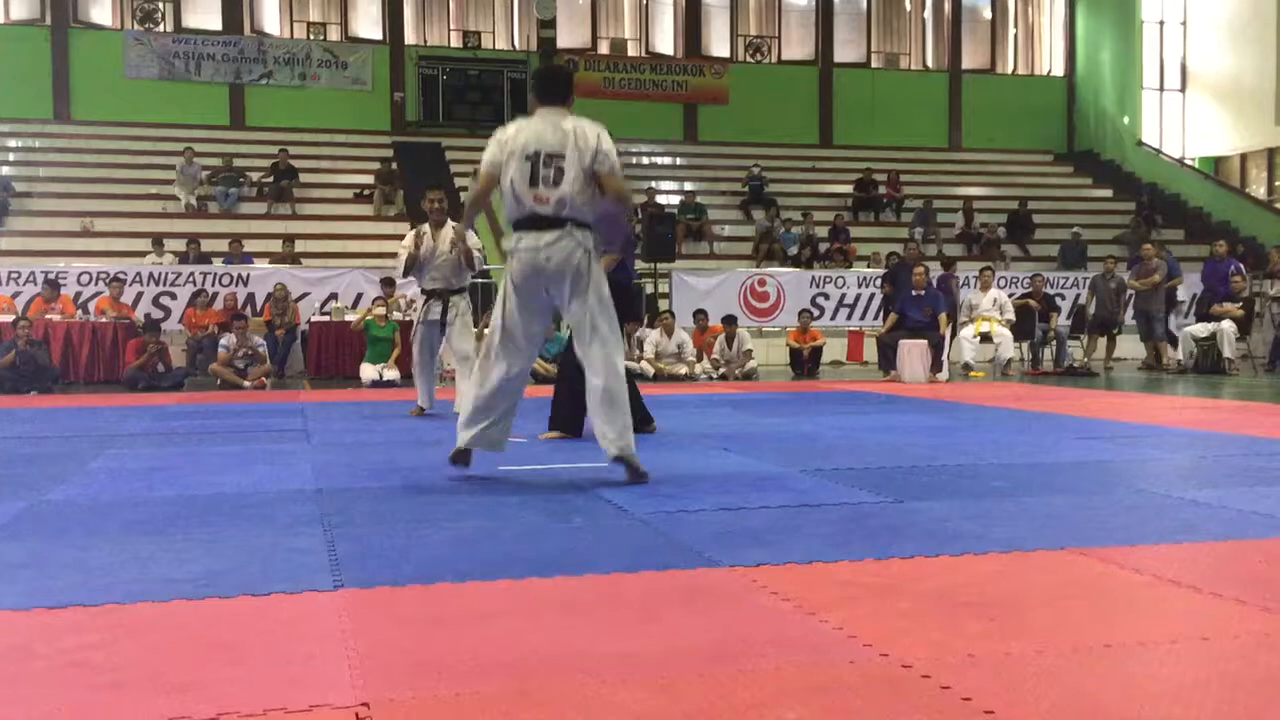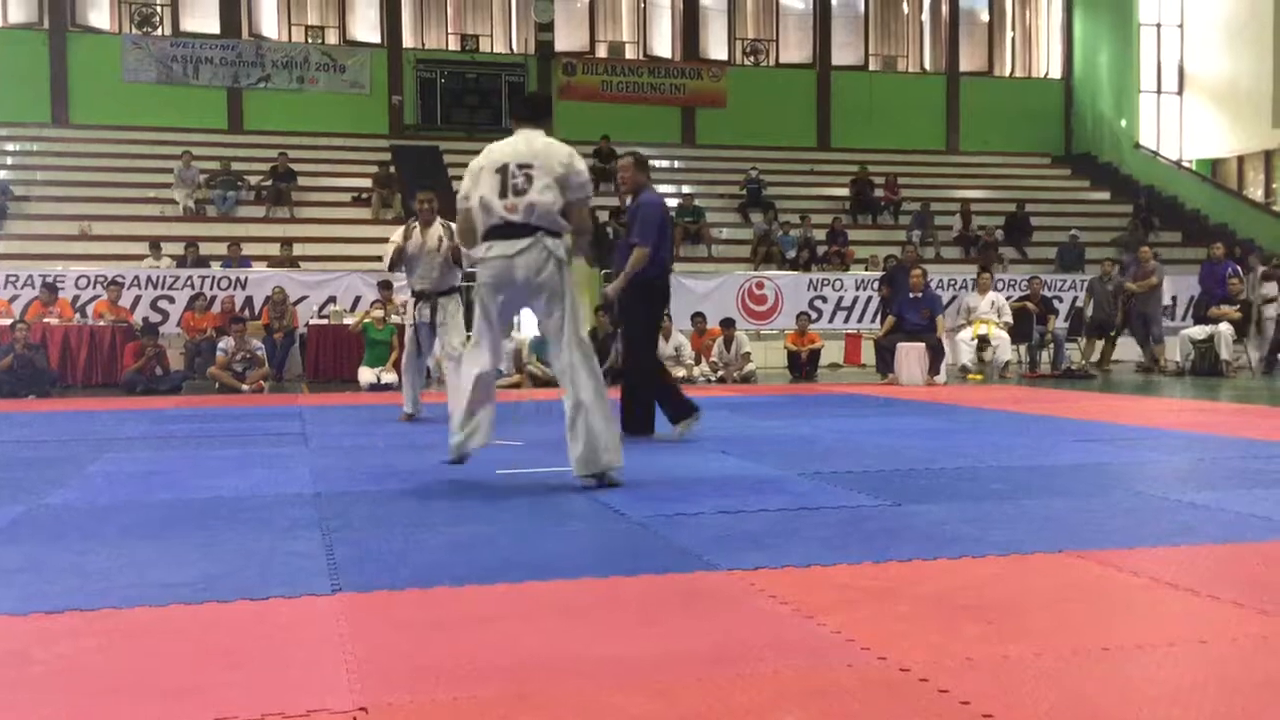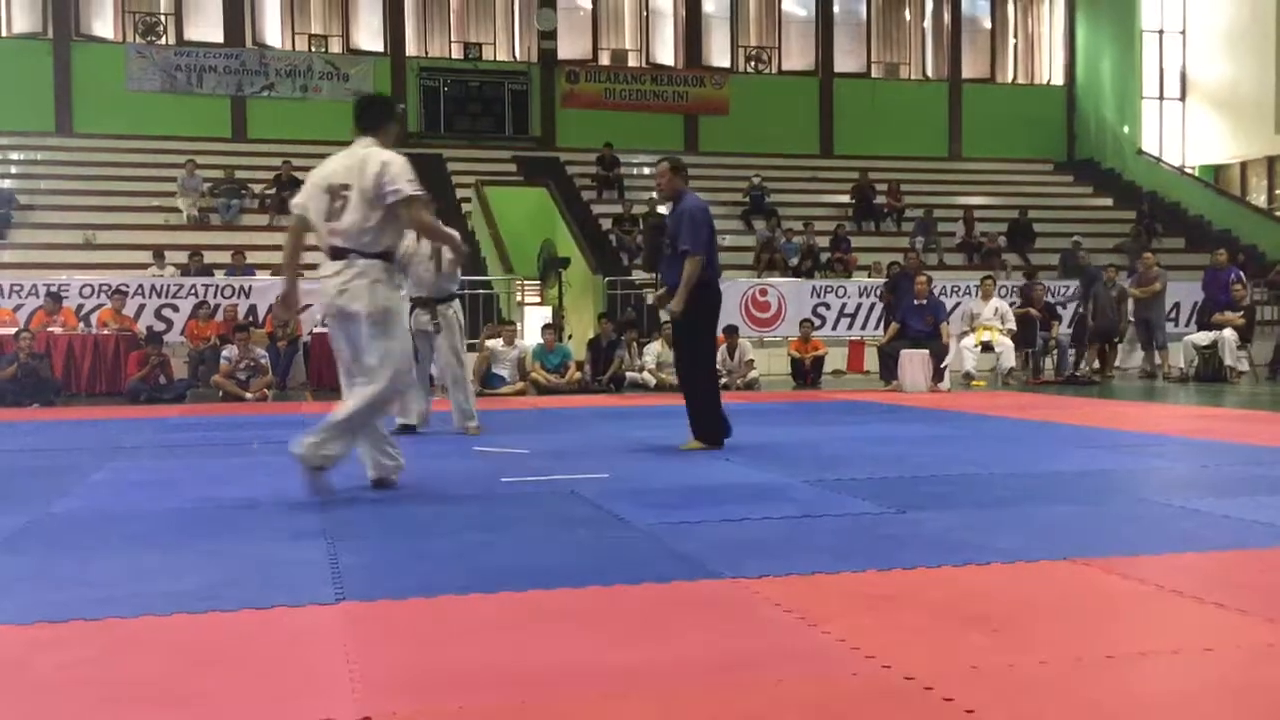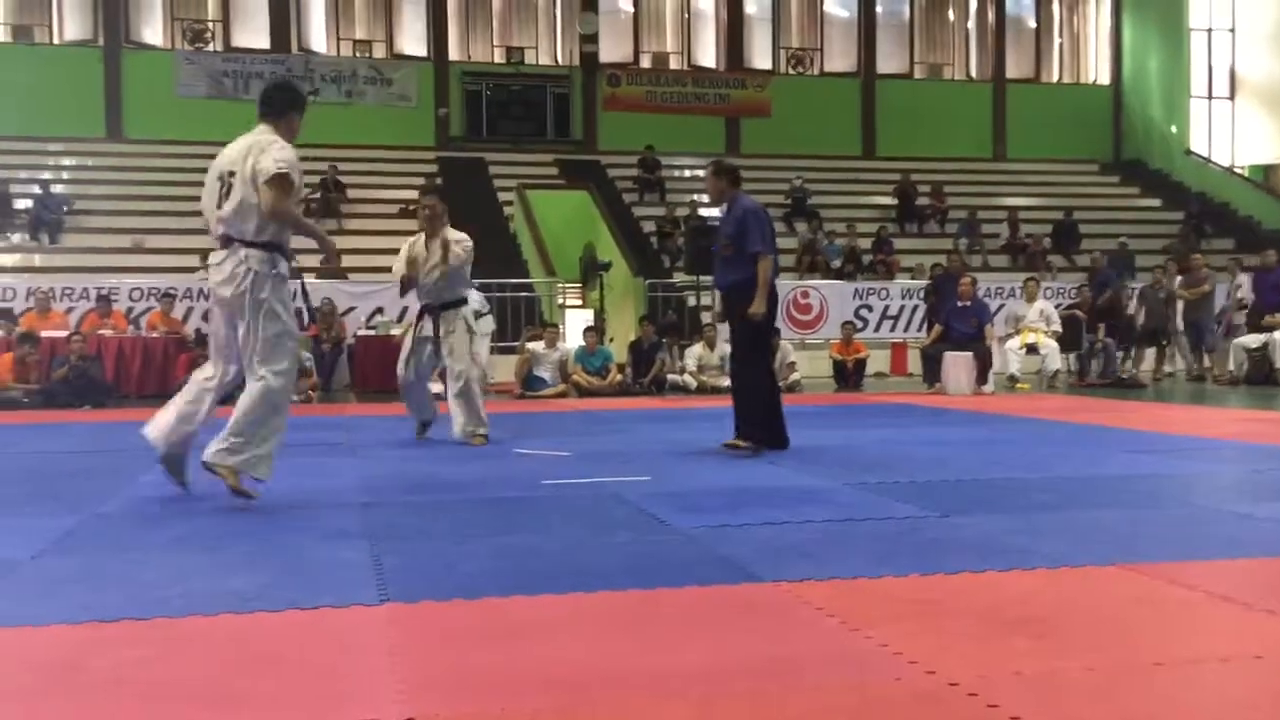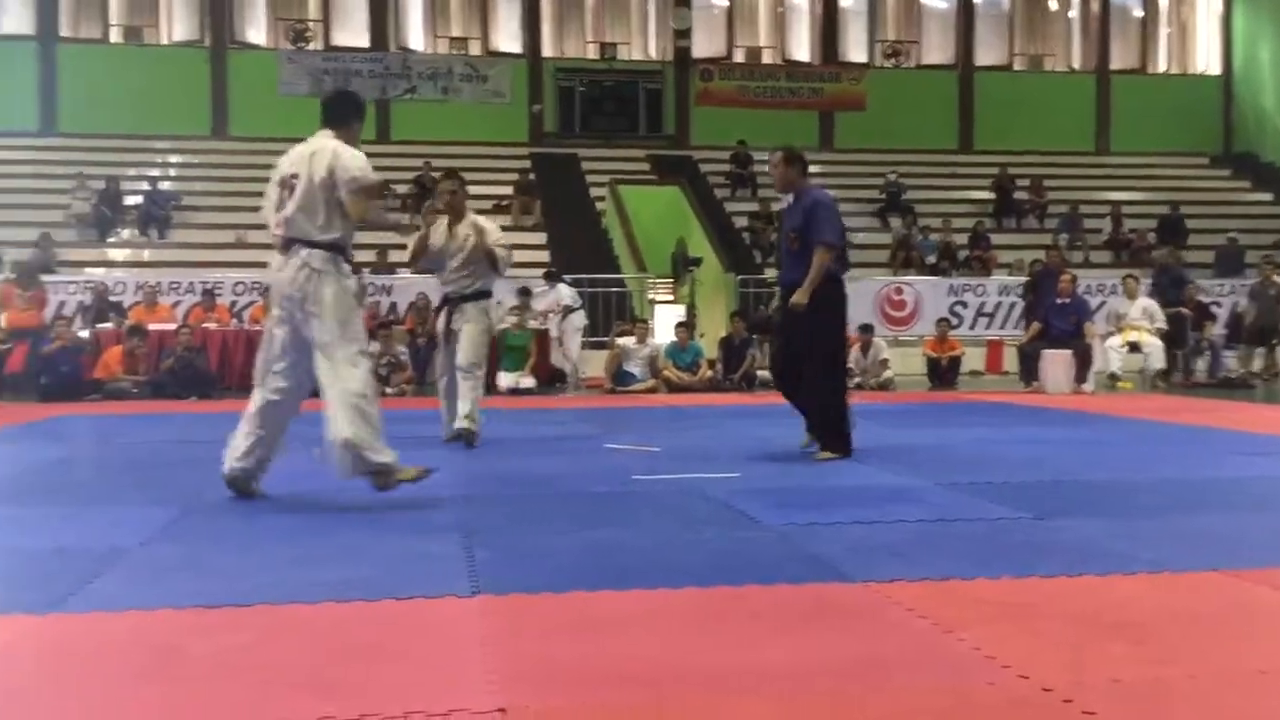
dt=0.5s
person 1, frame 1
left shoulder: (509, 135)
right shoulder: (590, 133)
left elbow: (483, 188)
right elbow: (616, 189)
left wrist: (464, 223)
right wrist: (632, 211)
left hip: (526, 249)
right hip: (573, 247)
left knee: (506, 351)
right knee: (601, 350)
left ankle: (471, 440)
right ankle: (619, 446)
person 1, frame 2
left shoulder: (486, 155)
right shoulder: (563, 153)
left elbow: (465, 226)
right elbow: (581, 221)
right wrist: (578, 246)
left hip: (495, 258)
right hip: (544, 256)
left knee: (482, 354)
right knee: (573, 360)
left ankle: (464, 439)
right ankle: (594, 462)
person 1, frame 3
left shoulder: (325, 169)
right shoulder: (389, 163)
left elbow: (295, 232)
right elbow: (417, 218)
left wrist: (289, 287)
right wrist: (455, 243)
left hip: (336, 278)
right hip: (371, 278)
left knee: (360, 378)
right knee: (391, 375)
left ankle: (383, 467)
right ankle: (318, 449)
person 1, frame 4
left shoulder: (230, 152)
right shoulder: (279, 151)
left elbow: (213, 211)
right elbow: (276, 204)
right wrist: (319, 234)
left hip: (225, 266)
right hip: (258, 271)
left knee: (225, 364)
right knee: (275, 369)
left ankle: (169, 437)
right ankle: (231, 455)
person 1, frame 5
left shoulder: (290, 158)
right shoulder: (346, 157)
left elbow: (274, 219)
right elbow: (360, 212)
right wrist: (396, 224)
left hip: (288, 267)
right hip: (322, 268)
left knee: (278, 374)
right knee: (347, 362)
left ankle: (242, 465)
right ankle: (375, 462)
person 2, frame 1
left shoulder: (606, 213)
right shoulder: (612, 211)
left elbow: (611, 255)
left hip: (608, 295)
right hip: (621, 296)
left knee: (577, 361)
left ankle: (566, 426)
right ankle: (640, 420)
person 2, frame 2
left shoulder: (648, 203)
right shoulder: (643, 202)
left elbow: (644, 249)
left wrist: (619, 283)
right wrist: (623, 283)
left hip: (645, 288)
right hip: (641, 288)
left knee: (641, 355)
right knee: (634, 356)
left ankle: (684, 411)
right ankle: (635, 422)
person 2, frame 3
left shoulder: (691, 209)
right shoulder: (681, 208)
left elbow: (695, 257)
left wrist: (679, 297)
right wrist: (667, 290)
left hip: (696, 297)
right hip: (688, 296)
left knee: (697, 365)
right knee: (691, 364)
left ankle: (709, 434)
right ankle: (712, 427)
person 2, frame 4
left shoulder: (749, 211)
right shoulder: (731, 213)
left elbow: (765, 257)
left wrist: (760, 301)
right wrist: (725, 303)
left hip: (753, 301)
right hip: (740, 300)
left knee: (746, 365)
right knee: (757, 366)
left ankle: (750, 433)
right ankle: (772, 436)
person 2, frame 5
left shoulder: (819, 202)
right shoulder: (791, 207)
left elbow: (826, 250)
left wrist: (806, 291)
right wrist: (783, 295)
left hip: (822, 296)
right hip: (795, 299)
left knee: (826, 371)
right knee: (784, 366)
left ankle: (836, 443)
right ankle: (820, 426)
person 3, frame 1
left shoulder: (462, 232)
right shoulder: (415, 236)
left elbow: (475, 266)
right elbow: (404, 271)
left wrist: (464, 246)
right wrist: (415, 251)
left hip: (456, 303)
right hip: (429, 303)
left knee: (464, 353)
right knee: (422, 356)
right ankle: (424, 402)
person 3, frame 2
left shoulder: (451, 230)
right shoulder: (404, 232)
left elbow: (461, 264)
right elbow: (391, 266)
left wrist: (451, 241)
right wrist: (404, 242)
left hip: (446, 302)
right hip: (418, 304)
left knee: (454, 353)
right knee: (413, 359)
right ankle: (411, 407)
person 3, frame 3
left shoulder: (447, 236)
right shoulder: (406, 240)
left elbow: (448, 270)
left wrist: (436, 245)
left hip: (444, 310)
right hip: (417, 311)
left knee: (453, 368)
right knee: (412, 368)
left ankle: (468, 420)
right ankle: (409, 420)
person 3, frame 4
left shoulder: (458, 239)
right shoulder: (413, 244)
left elbow: (454, 265)
right elbow: (403, 286)
left wrist: (442, 232)
right wrist: (409, 271)
left hip: (453, 317)
right hip: (426, 317)
left knee: (461, 374)
right knee: (408, 374)
left ankle: (475, 429)
right ankle: (425, 415)
person 3, frame 5
left shoulder: (484, 228)
right shoulder: (436, 230)
left elbow: (502, 264)
right elbow: (415, 261)
left wrist: (482, 244)
right wrist: (426, 231)
left hip: (476, 307)
right hip: (449, 308)
left knee: (468, 364)
right knee: (447, 371)
left ankle: (468, 426)
right ankle: (459, 425)
